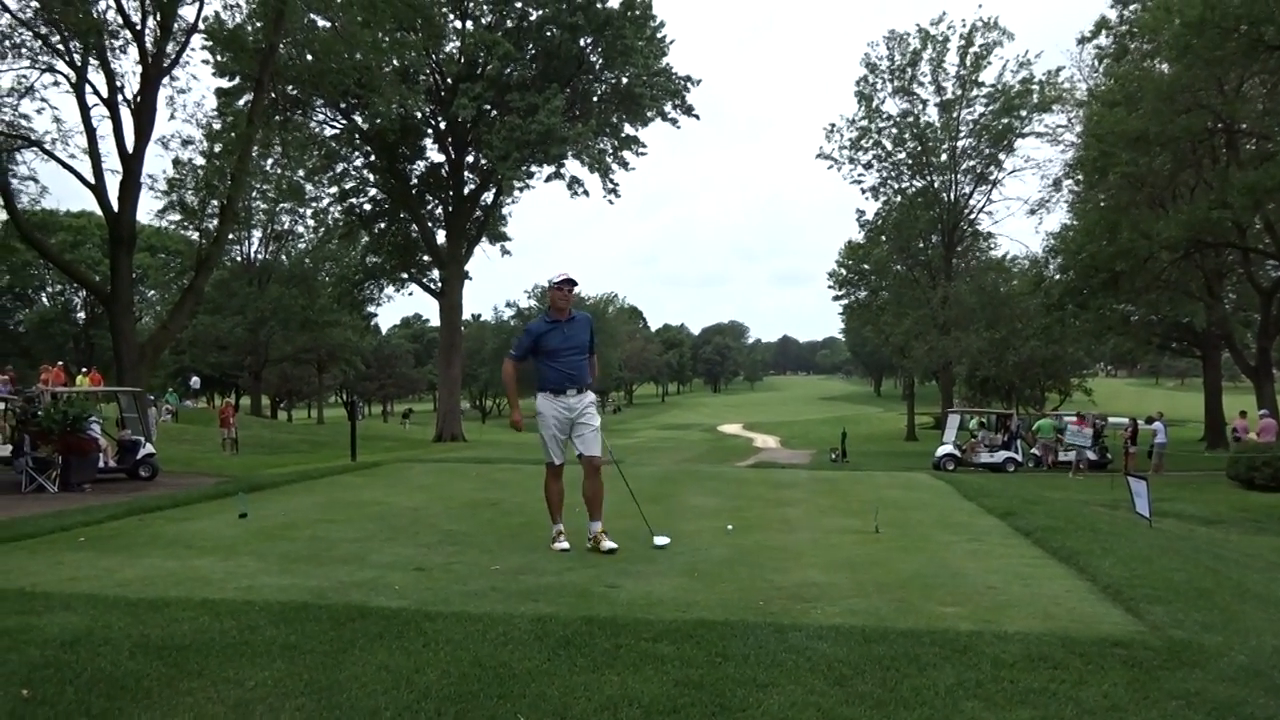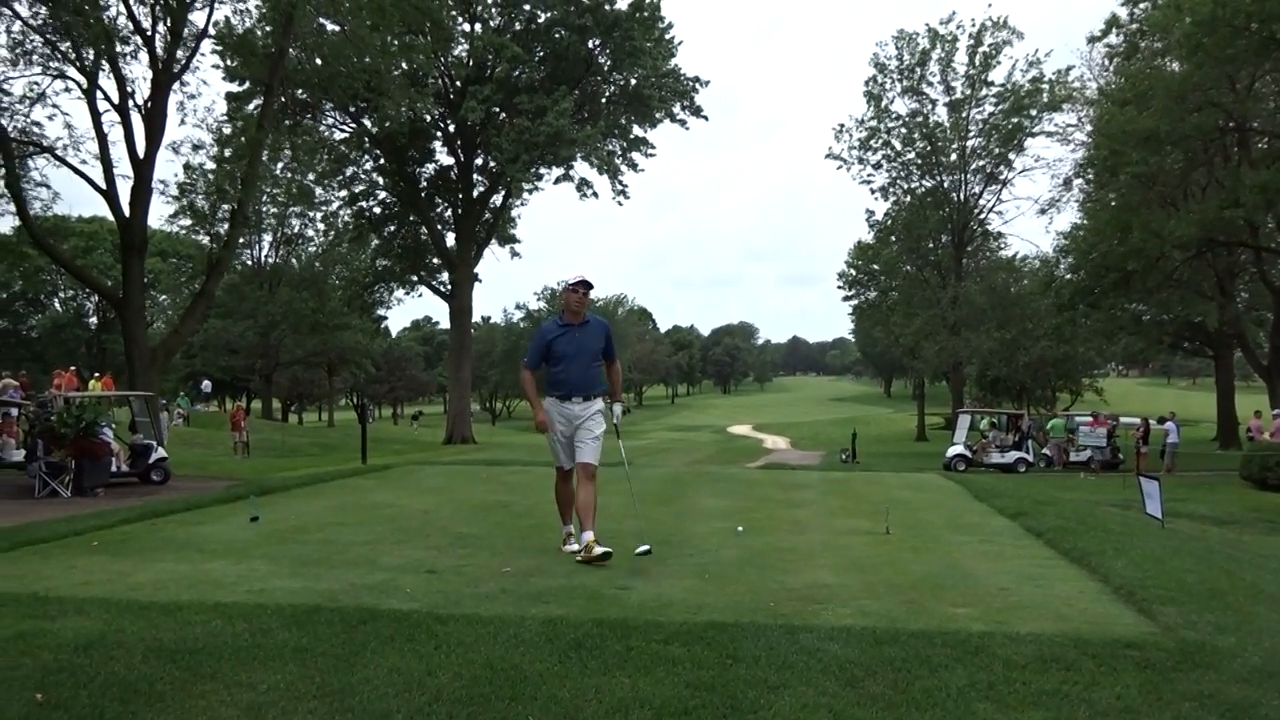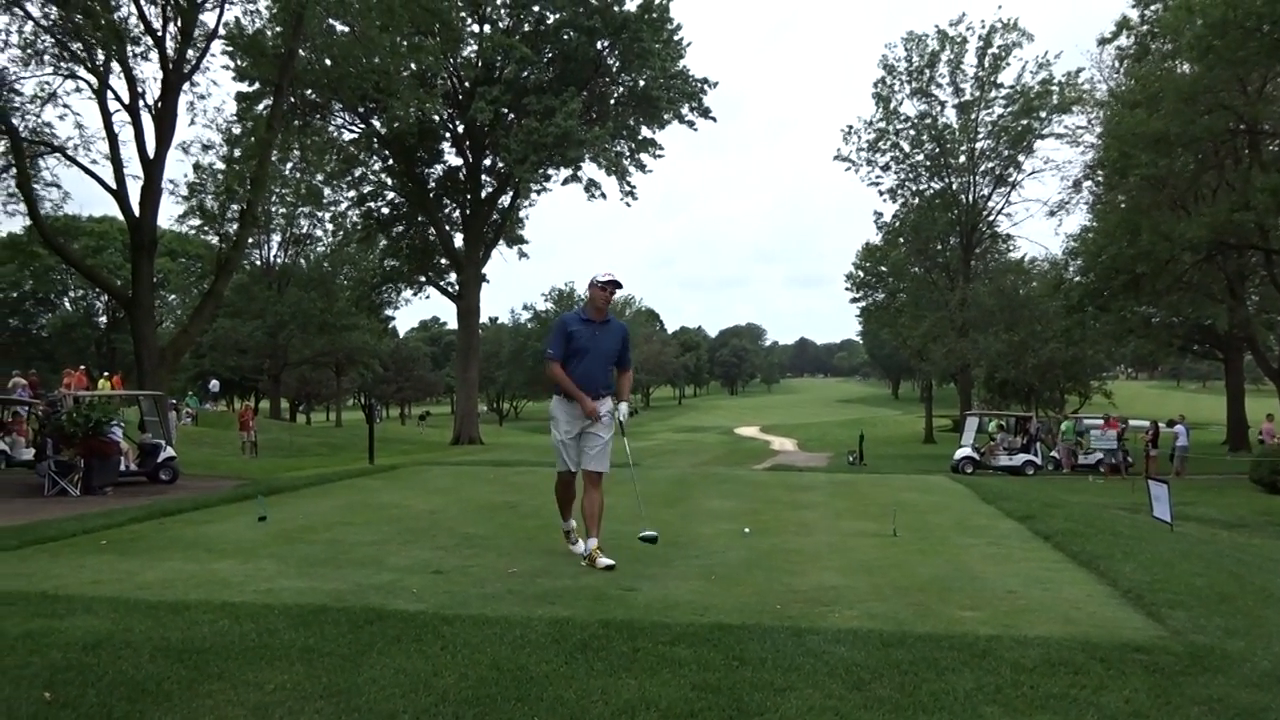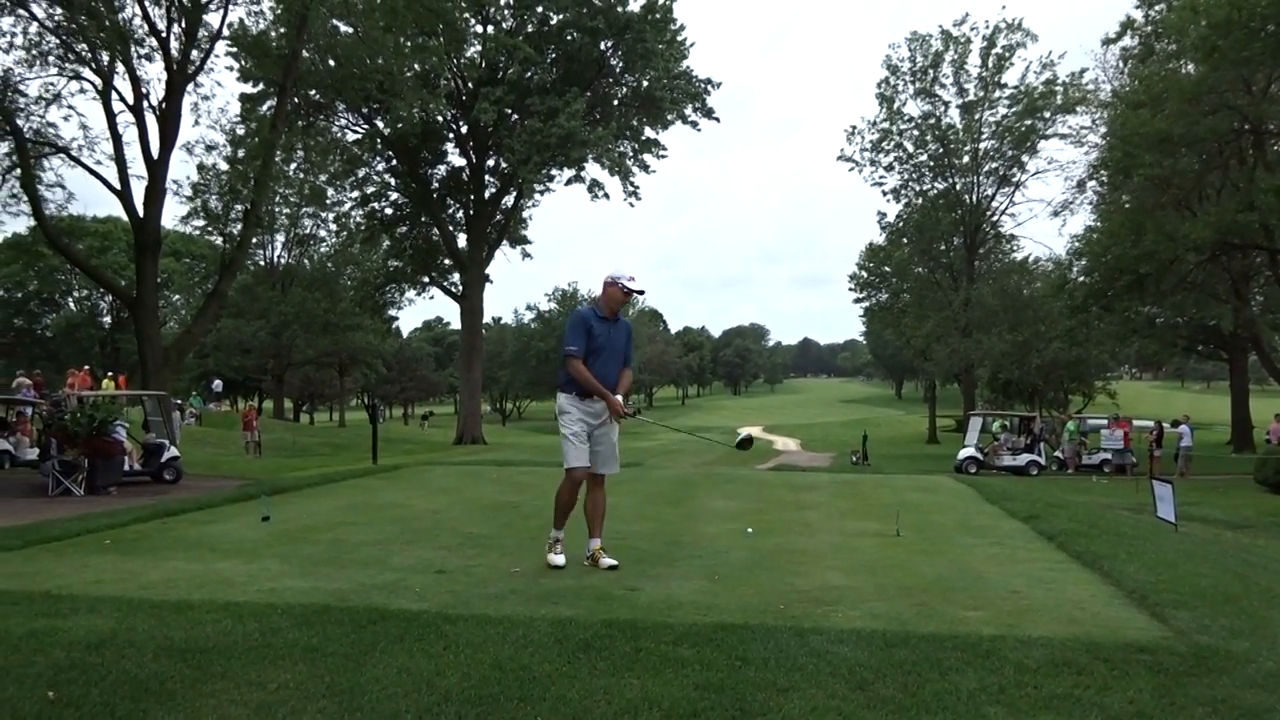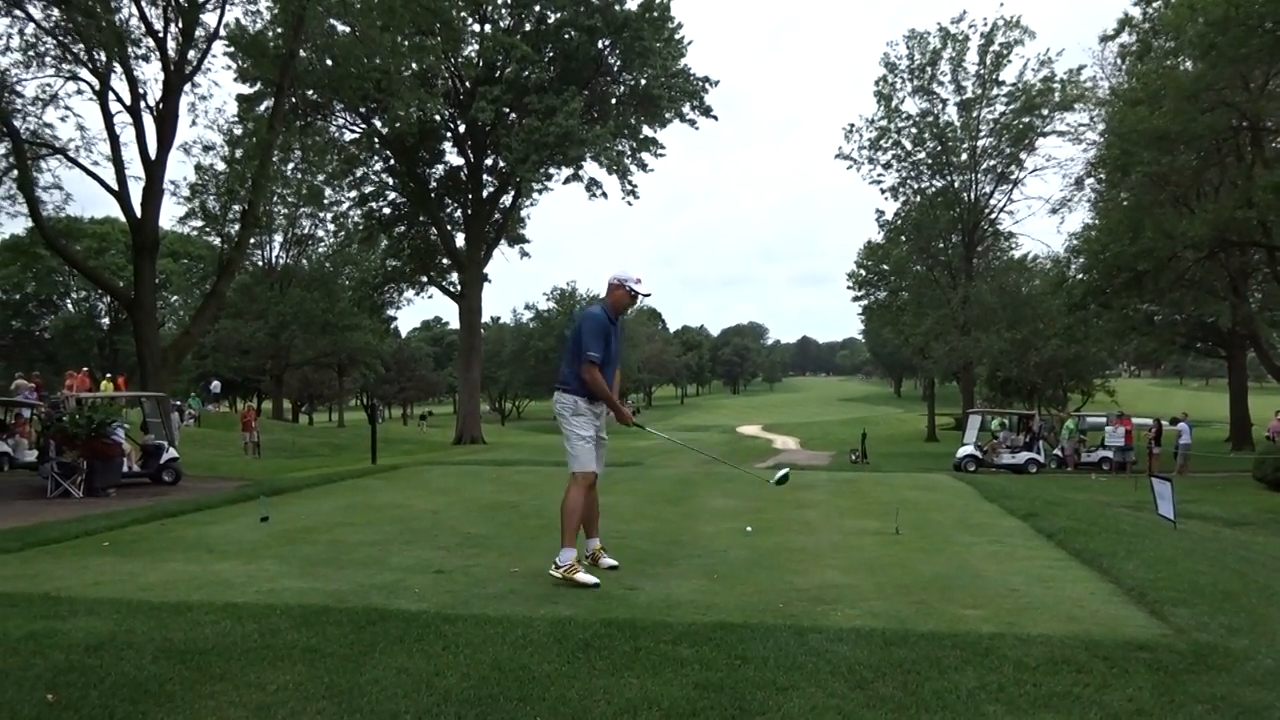
dt=0.3s
person 1, frame 1
left shoulder: (585, 321)
right shoulder: (535, 328)
right elbow: (509, 365)
left wrist: (591, 390)
right wrist: (514, 408)
left hip: (584, 400)
right hip: (551, 403)
left knee: (593, 464)
right knee: (554, 468)
left ankle: (596, 532)
right ankle: (558, 530)
person 1, frame 2
left shoulder: (601, 327)
right shoulder: (546, 331)
left elbow: (613, 364)
right elbow: (527, 372)
left wrist: (617, 401)
right wrist: (538, 410)
left hip: (592, 408)
right hip: (557, 408)
left knee: (587, 473)
right knee: (564, 473)
left ankle: (588, 542)
right ankle: (568, 532)
person 1, frame 3
left shoulder: (620, 329)
right shoulder: (566, 322)
left elbow: (625, 371)
right elbow: (553, 366)
left wrist: (623, 402)
right wrist: (582, 400)
left hip: (602, 409)
right hip: (568, 407)
left knee: (594, 479)
right knee: (566, 476)
left ankle: (592, 549)
right ankle: (568, 525)
person 1, frame 4
left shoulder: (625, 328)
right shoulder: (581, 317)
left elbow: (626, 369)
right elbow: (574, 365)
left wrist: (619, 397)
right wrist: (609, 398)
left hip: (605, 409)
right hip: (575, 405)
left knee: (598, 480)
right knee: (575, 474)
left ankle: (595, 549)
right ankle: (556, 539)
person 1, frame 5
left shoulder: (615, 324)
right shoulder: (593, 318)
left elbow: (612, 369)
right elbow: (589, 373)
left wrist: (617, 403)
right wrist: (617, 408)
left hip: (595, 407)
right hip: (575, 405)
left knee: (590, 481)
right knee: (583, 478)
left ankle: (594, 548)
right ankle: (565, 561)
